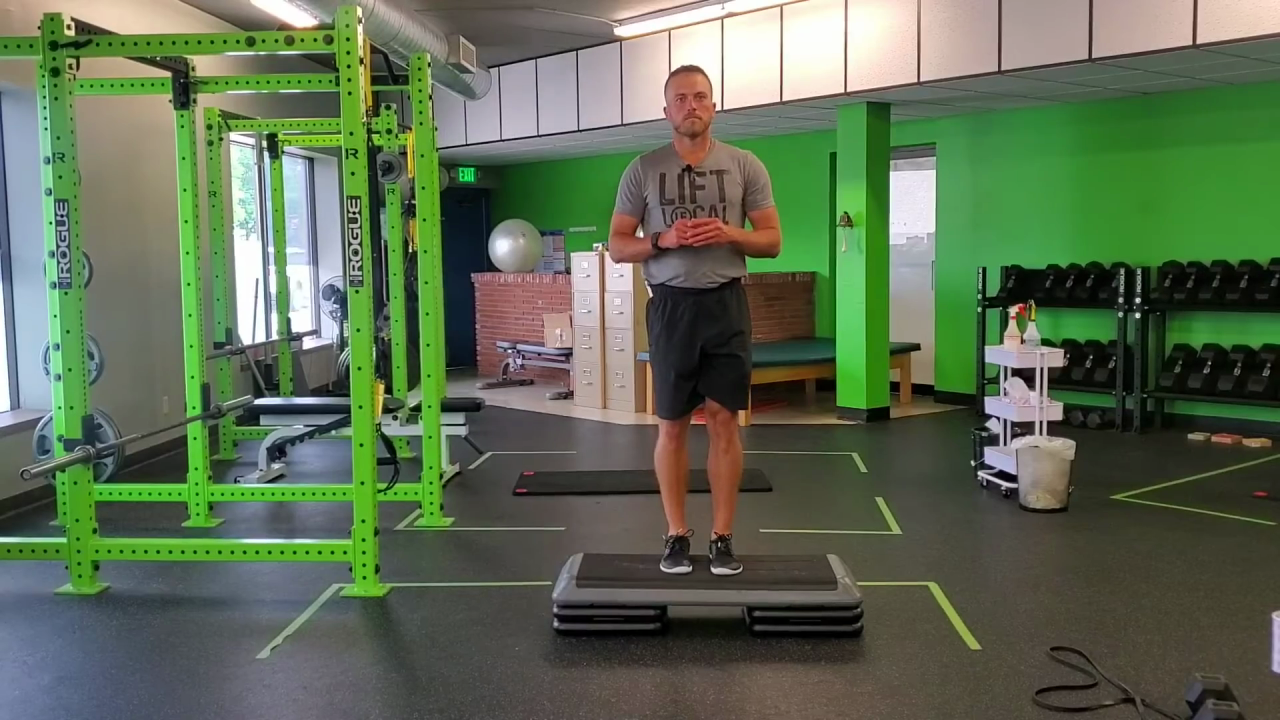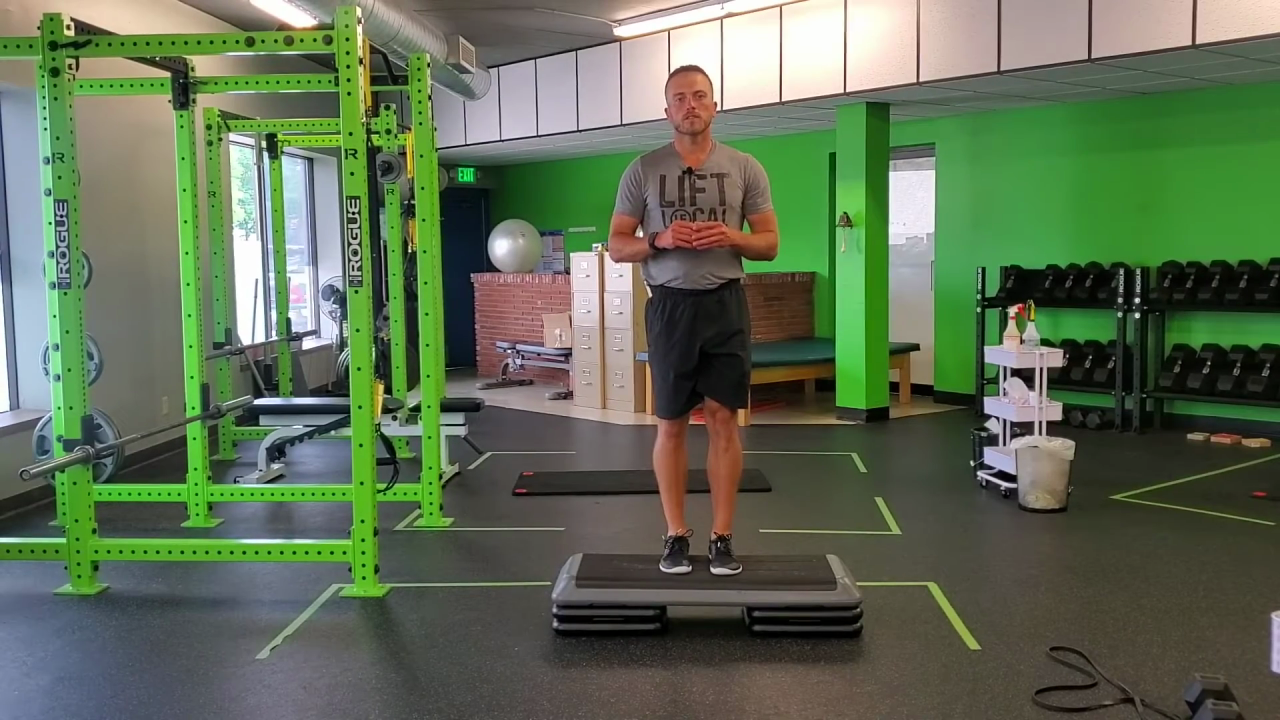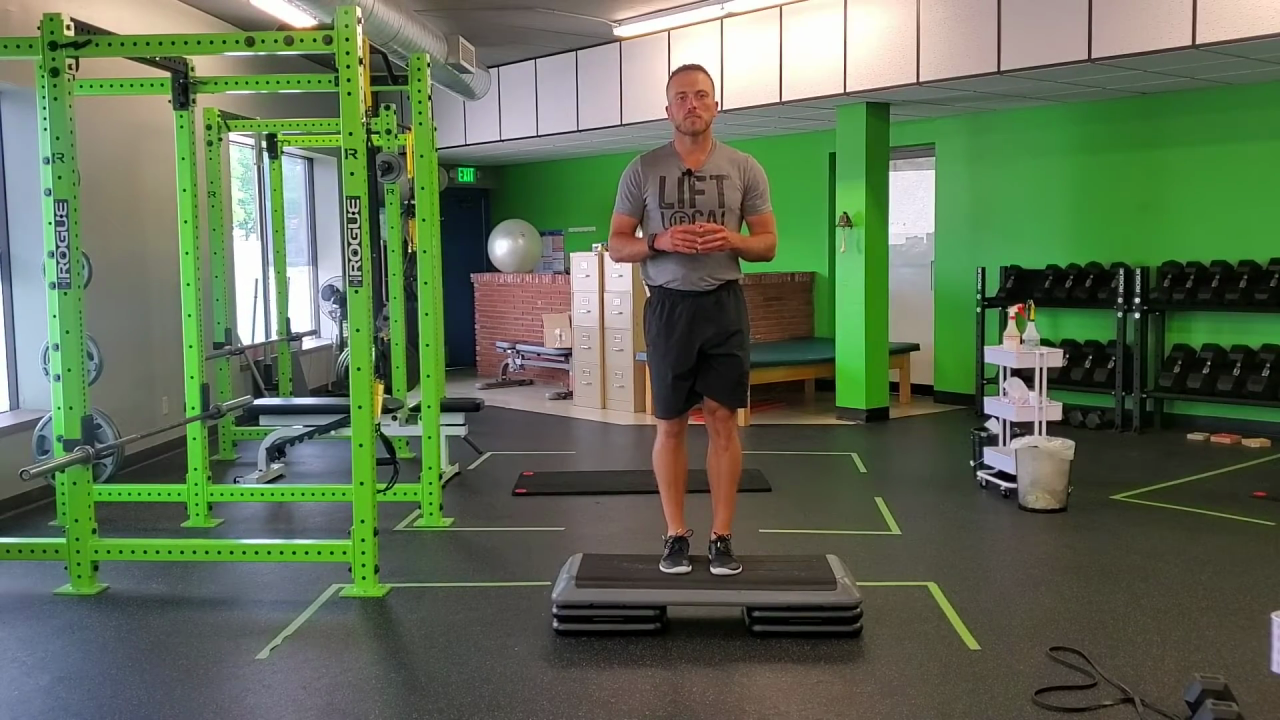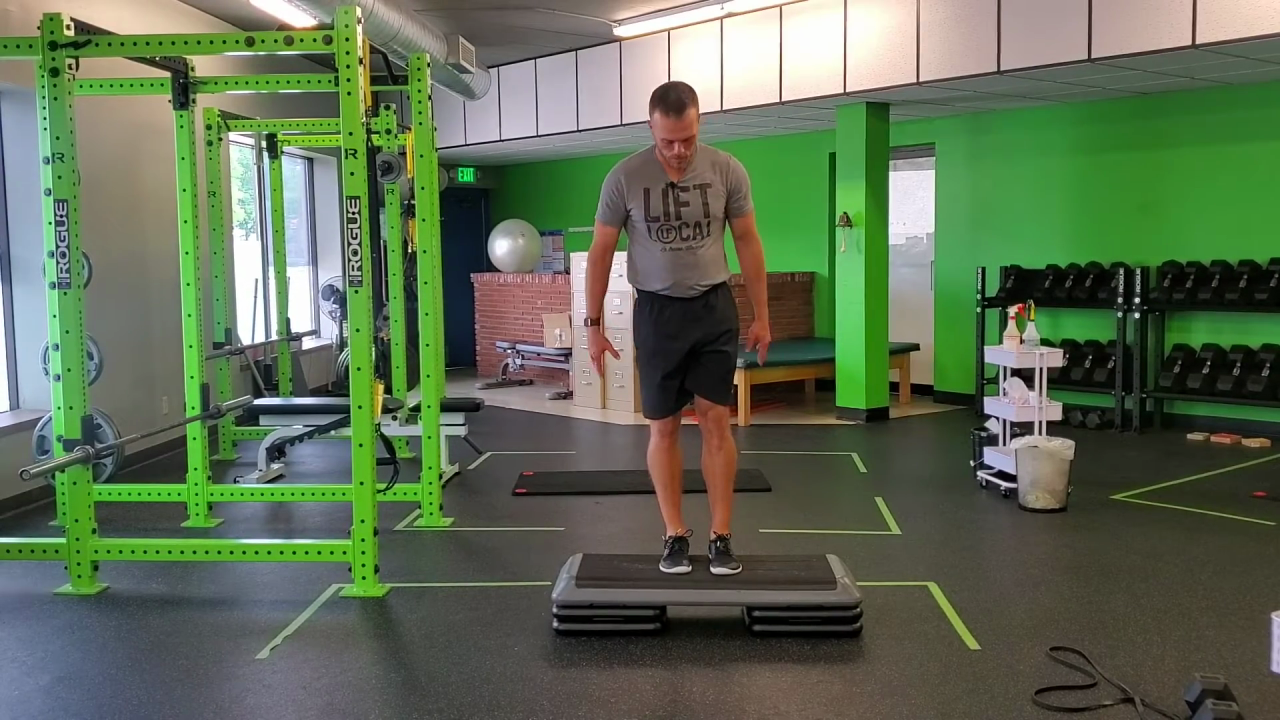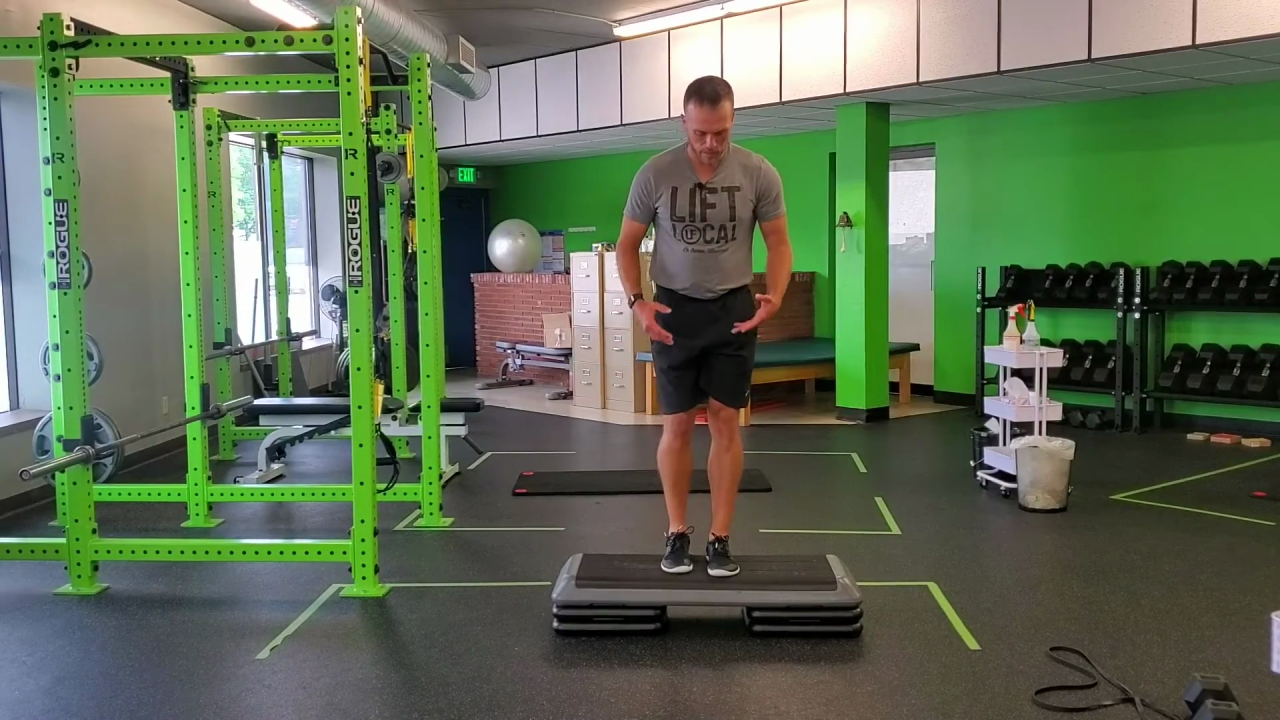
dt=1s
person 1, frame 1
left shoulder: (744, 165)
right shoulder: (643, 169)
left elbow: (773, 241)
right elbow: (618, 246)
left wrist: (730, 234)
right wrist: (662, 240)
left hip: (726, 303)
right hip: (671, 305)
left knee: (723, 420)
right knee: (672, 424)
left ankle: (722, 537)
right ankle: (676, 535)
person 1, frame 2
left shoulder: (744, 168)
right shoulder: (643, 170)
left elbow: (770, 244)
right elbow: (617, 246)
left wrist: (731, 236)
right wrist: (659, 239)
left hip: (725, 304)
right hip: (670, 305)
left knee: (723, 420)
right knee: (671, 423)
left ankle: (721, 536)
right ankle: (676, 535)
person 1, frame 3
left shoulder: (744, 168)
right shoulder: (643, 169)
left elbow: (768, 243)
right elbow: (617, 244)
left wrist: (731, 240)
right wrist: (659, 241)
left hip: (724, 304)
right hip: (668, 306)
left knee: (722, 420)
right knee: (670, 424)
left ankle: (721, 537)
right ankle: (676, 535)
person 1, frame 4
left shoulder: (727, 170)
right shoulder: (624, 178)
left elbow: (748, 241)
right elbow: (601, 251)
left wrist: (761, 314)
right wrist: (593, 324)
left hip: (714, 307)
right hip: (657, 311)
left knee: (715, 419)
right knee: (663, 425)
left ankle: (721, 537)
right ankle: (675, 535)
person 1, frame 5
left shoulder: (759, 174)
right shoulder: (655, 174)
left elbow: (778, 242)
right elbow: (627, 244)
left wrist: (774, 296)
right wrist: (637, 300)
left hip: (733, 309)
right hip: (675, 310)
left knee: (725, 420)
right knee: (678, 424)
left ankle: (720, 537)
right ankle: (677, 533)
